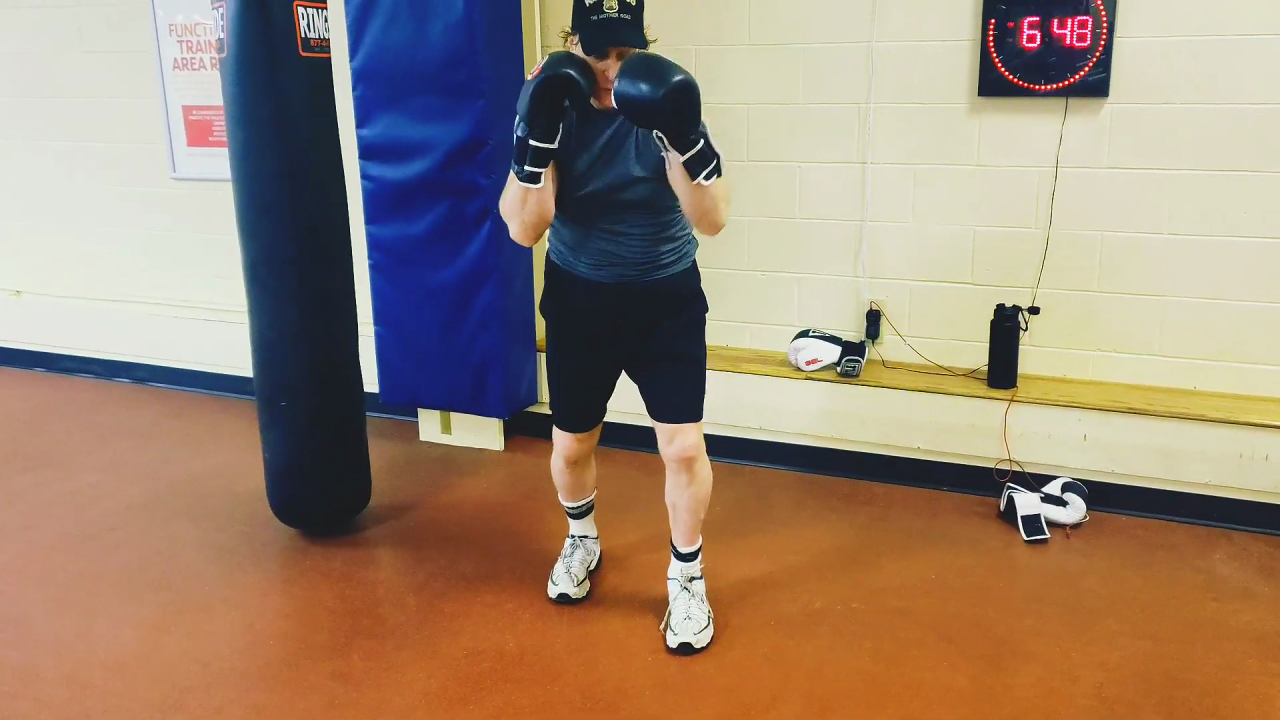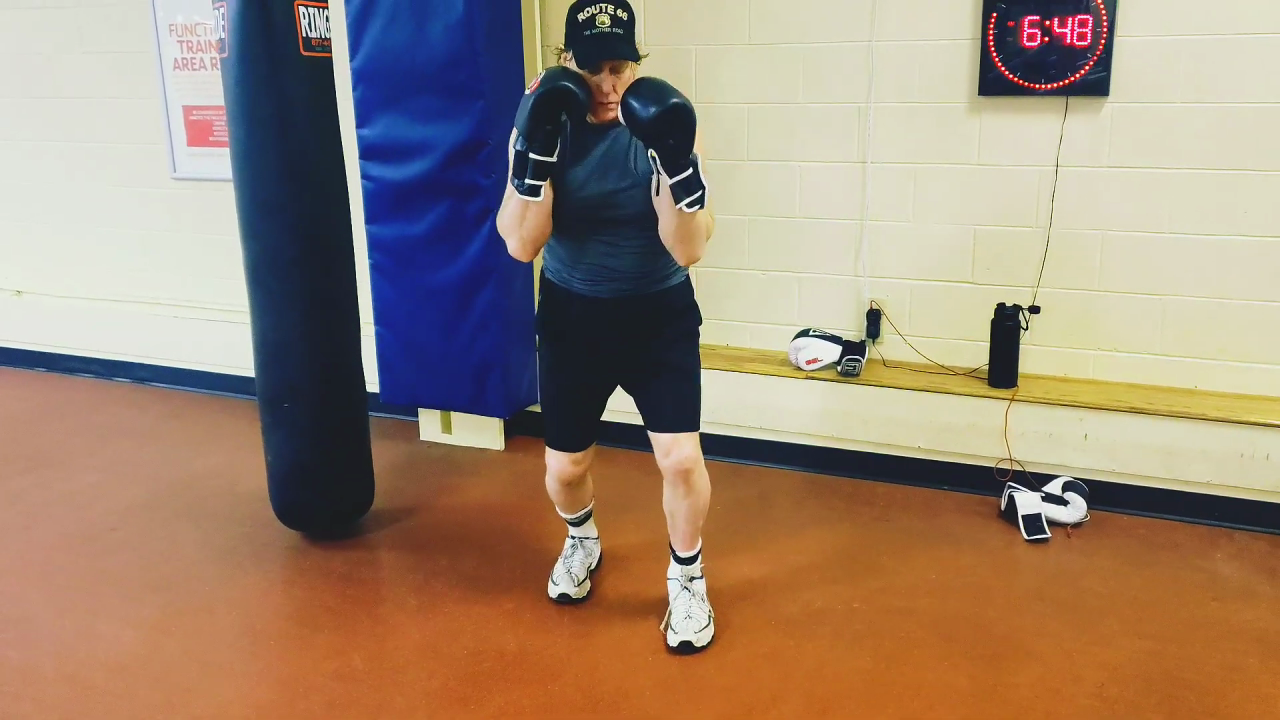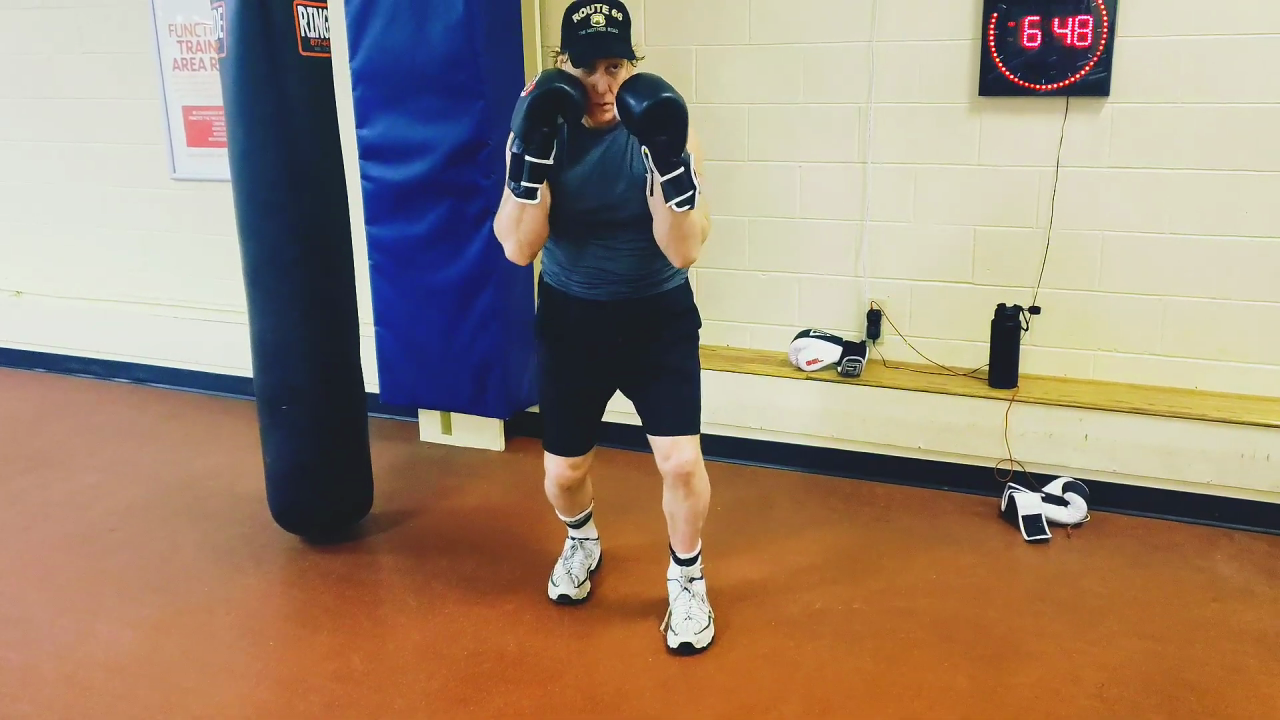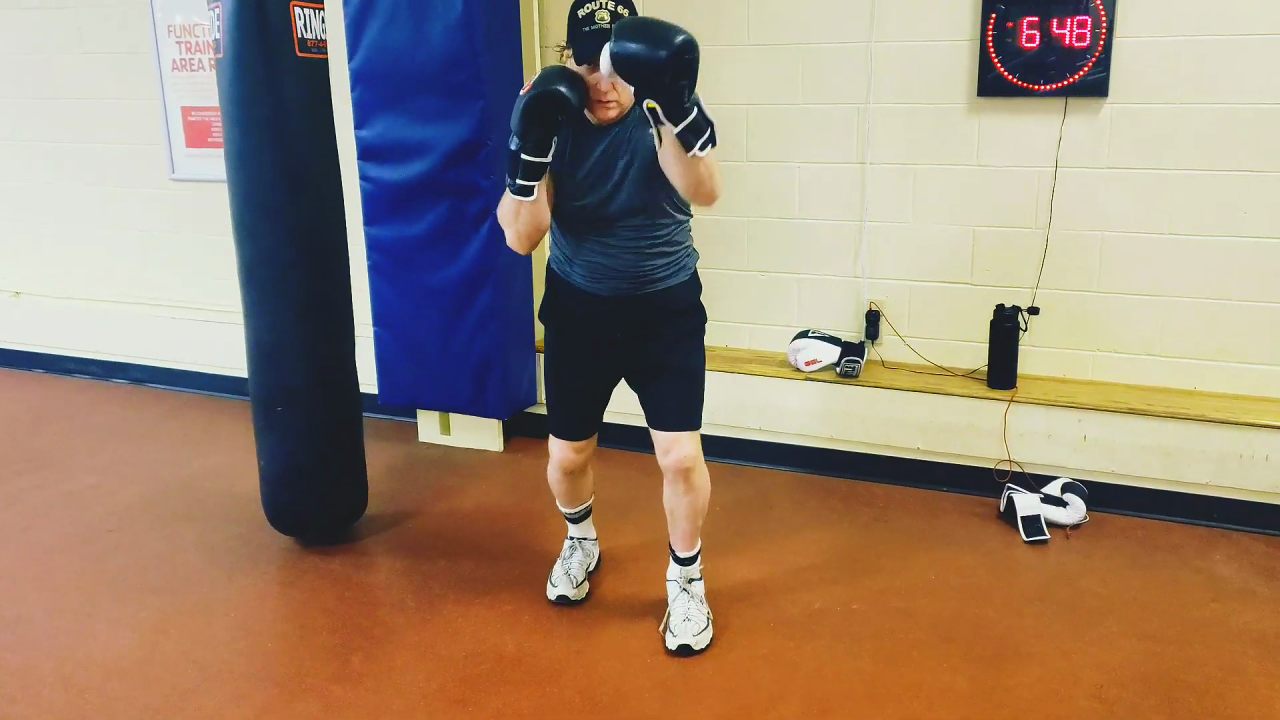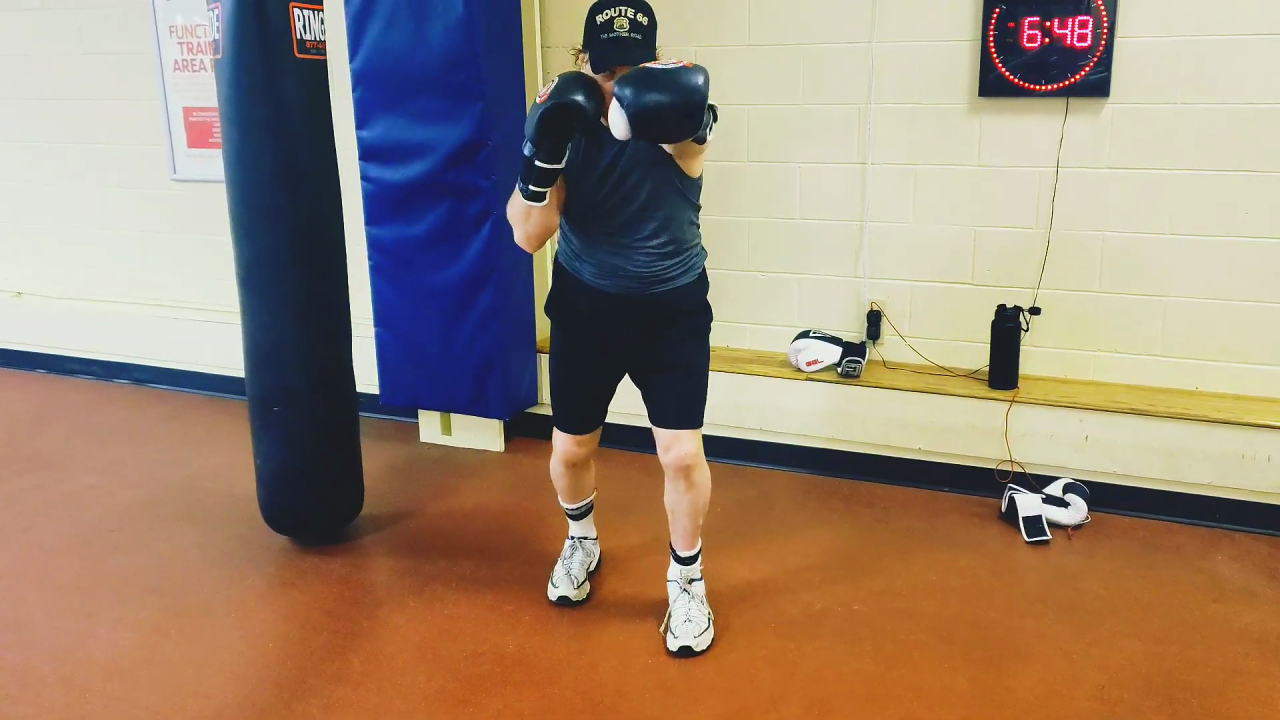
dt=0.3s
person 1, frame 1
left shoulder: (660, 109)
right shoulder: (553, 110)
left elbow: (711, 220)
right elbow: (523, 229)
left wrist: (687, 136)
right wrist: (536, 135)
left hip: (666, 302)
right hip: (579, 302)
left knee: (684, 447)
right knee: (571, 445)
left ankle: (686, 577)
right ankle: (582, 539)
person 1, frame 2
left shoulder: (662, 129)
right shoulder: (541, 128)
left elbow: (689, 250)
right elbow: (521, 245)
left wrist: (677, 161)
right wrist: (536, 148)
left hip: (659, 316)
right hip: (573, 318)
left knee: (682, 461)
right knee: (565, 466)
left ankle: (686, 578)
right ankle: (582, 542)
person 1, frame 3
left shoulder: (659, 132)
right shoulder: (542, 132)
left elbow: (684, 251)
right elbow: (518, 248)
left wrist: (671, 160)
right wrist: (532, 152)
left hip: (658, 319)
right hip: (571, 323)
left knee: (682, 464)
right knee: (564, 471)
left ankle: (686, 580)
right ankle: (582, 543)
person 1, frame 4
left shoulder: (661, 120)
right shoulder: (553, 123)
left elbow: (703, 192)
right elbow: (520, 238)
left wrist: (680, 101)
right wrist: (528, 147)
left hip: (665, 311)
right hip: (578, 311)
left knee: (681, 457)
right knee: (567, 455)
left ankle: (686, 579)
right ankle: (581, 542)
person 1, frame 5
left shoulder: (668, 121)
right shoulder: (567, 121)
left elbow: (686, 116)
right elbow: (527, 235)
left wrist: (676, 104)
right wrist: (541, 152)
left hip: (672, 309)
right hip: (585, 306)
left knee: (682, 454)
right knee: (570, 448)
left ankle: (686, 579)
right ankle: (581, 540)
